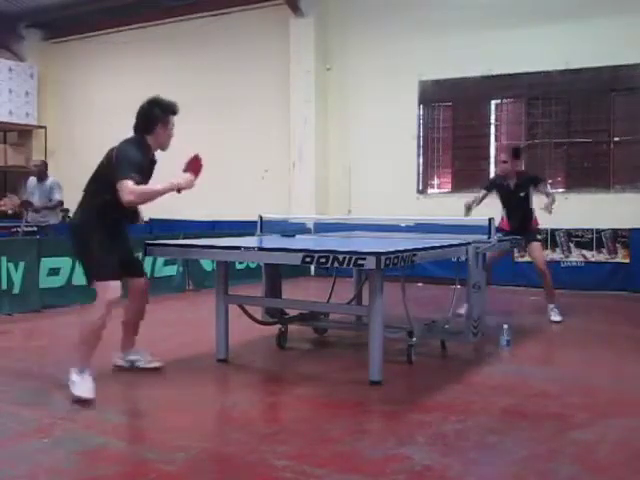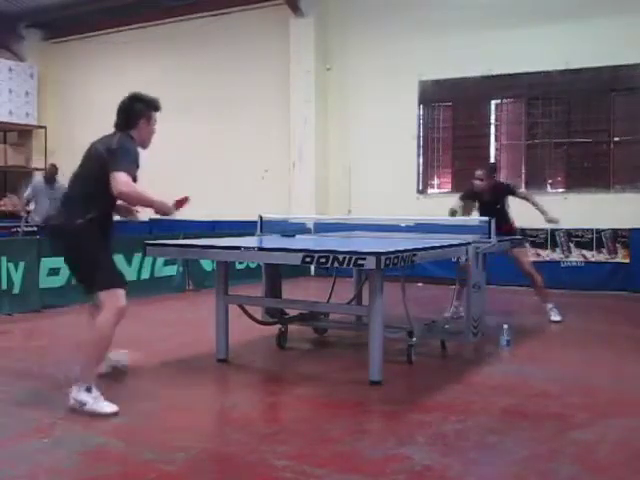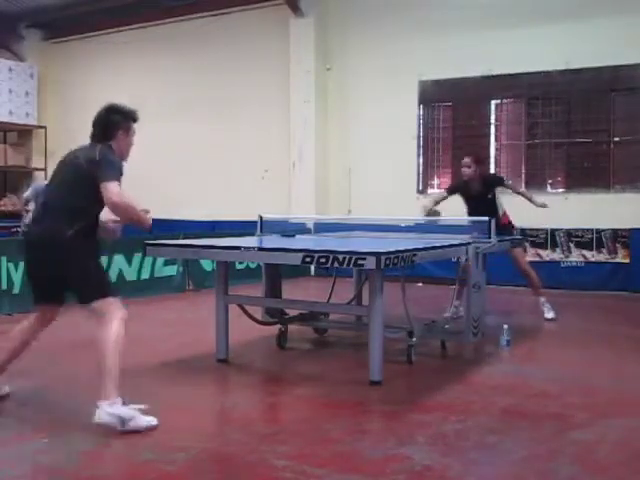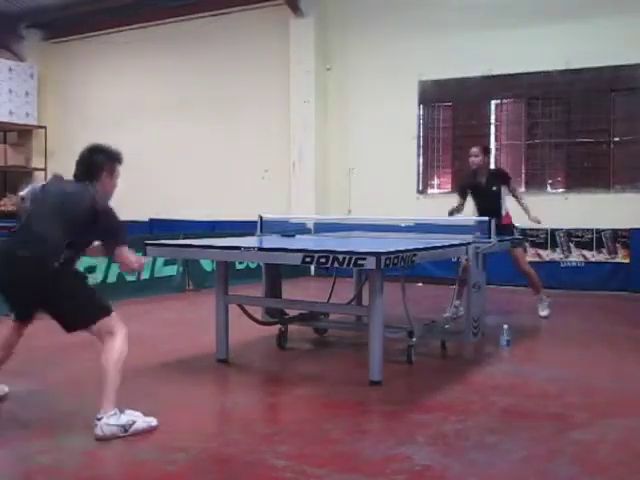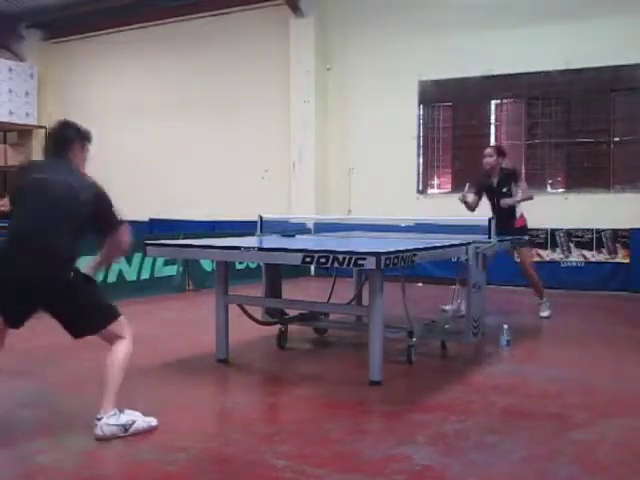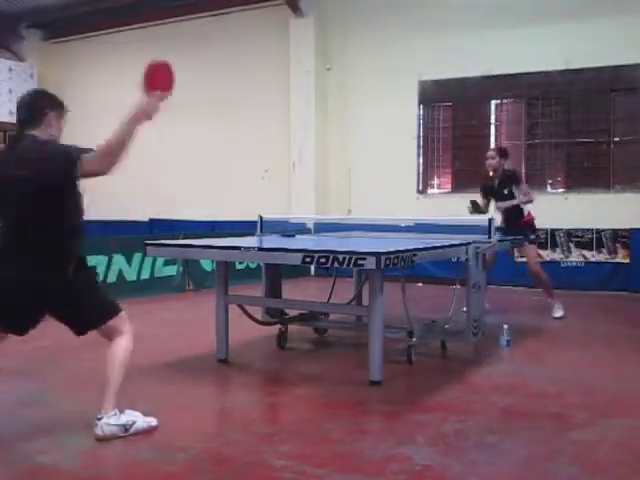
dt=0.2s
person 1, frame 1
left shoulder: (143, 154)
right shoulder: (129, 153)
right elbow: (129, 195)
left wrist: (134, 210)
right wrist: (174, 185)
left hip: (111, 231)
right hip: (92, 231)
left knee: (139, 287)
right knee: (109, 296)
left ankle: (127, 352)
right ankle: (80, 372)
person 1, frame 2
left shoulder: (108, 145)
right shoulder: (124, 146)
right elbow: (123, 187)
left wrist: (116, 208)
right wrist: (162, 206)
left hip: (73, 230)
right hip: (82, 233)
left knee: (107, 298)
right knee: (115, 305)
left ankle: (100, 355)
right ankle: (82, 389)
person 1, frame 3
left shoulder: (76, 156)
right shoulder: (107, 158)
right elbow: (114, 199)
left wrist: (94, 229)
right wrist: (143, 218)
left hip: (38, 240)
right hip: (64, 244)
left knee: (44, 313)
right knee: (114, 315)
right ankle: (111, 406)
person 1, frame 4
left shoulder: (49, 188)
right shoulder: (98, 206)
right elbow: (128, 263)
right wrist: (139, 260)
right hip: (45, 268)
right knee: (115, 332)
right ankle: (109, 416)
person 1, frame 5
right shoulder: (88, 189)
right elbow: (121, 242)
right wrist: (99, 263)
right hip: (57, 275)
right knee: (121, 336)
right ankle: (108, 416)
person 1, frame 6
right shoulder: (52, 153)
right elbow: (100, 165)
right wrist: (136, 117)
right hip: (62, 272)
right knee: (121, 332)
right ankle: (110, 415)
person 2, frame 1
left shoulder: (528, 178)
right shoulder: (496, 181)
left elbow: (550, 195)
right elbow: (477, 199)
left wrist: (549, 203)
right wrist: (470, 205)
left hip: (529, 228)
right hip: (507, 228)
left knee: (542, 267)
right knee: (484, 263)
left ankle: (552, 307)
person 2, frame 2
left shoulder: (502, 188)
right shoulder: (471, 193)
left elbow: (527, 197)
right elbow: (457, 208)
left wrist: (545, 214)
right wrist: (455, 210)
left hip: (507, 233)
left knee: (529, 270)
left ankle: (550, 307)
right ankle: (457, 306)
person 2, frame 3
left shoulder: (491, 179)
right shoulder: (459, 186)
left elbow: (514, 188)
right elbow: (439, 199)
left wrist: (534, 201)
right wrist: (429, 206)
left hip: (502, 225)
left knee: (523, 266)
left ankle: (544, 303)
right ankle: (457, 305)
person 2, frame 4
left shoulder: (499, 174)
right shoulder: (468, 181)
left elbow: (515, 193)
right elbow: (460, 206)
left wrist: (529, 214)
right wrist: (454, 210)
left hip: (504, 225)
left knee: (523, 266)
right knee: (466, 266)
left ankle: (542, 299)
right ankle: (457, 305)
person 2, frame 5
left shoulder: (511, 174)
right shoulder: (482, 182)
left elbow: (529, 195)
right elbow: (472, 207)
left wrist: (514, 200)
right wrist: (465, 200)
left hip: (517, 227)
right hip: (498, 227)
left knee: (527, 269)
left ankle: (543, 302)
person 2, frame 6
left shoulder: (512, 175)
right shoulder: (487, 184)
left elbow: (529, 197)
right elbow: (484, 209)
left wrist: (508, 204)
left hip: (524, 224)
right hip: (507, 226)
left knee: (534, 267)
right knee: (485, 261)
left ankle: (555, 303)
